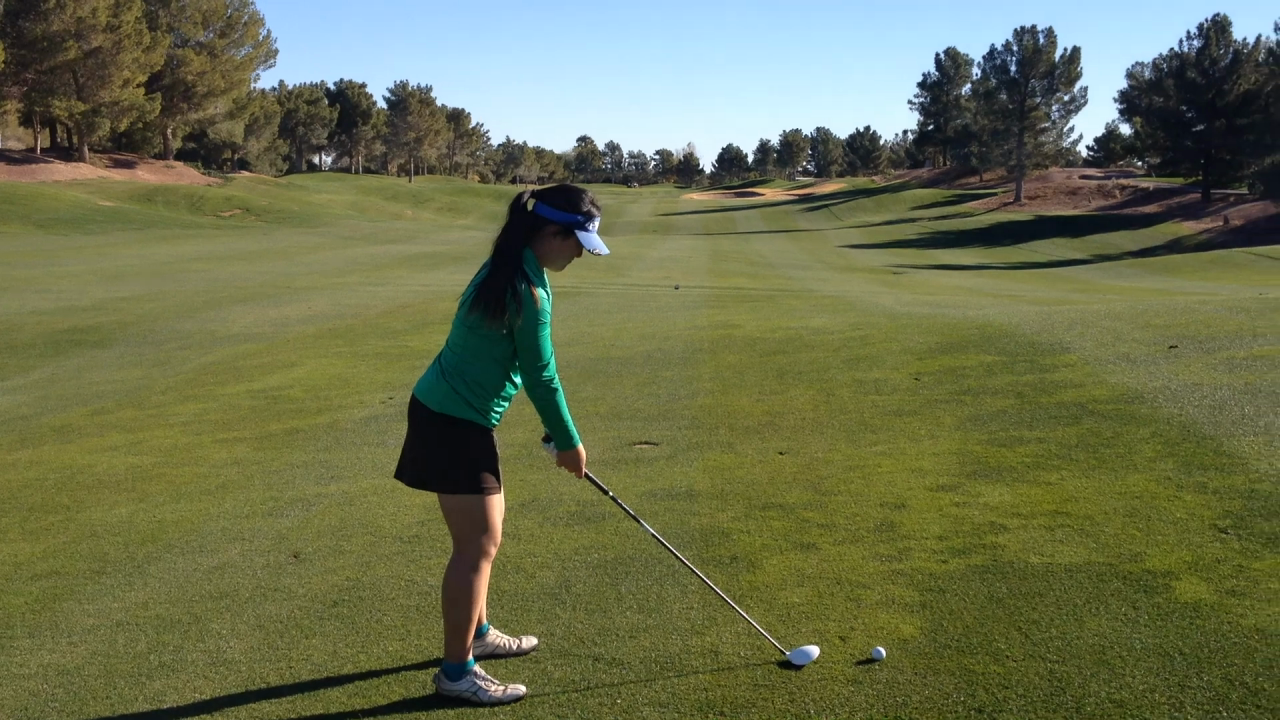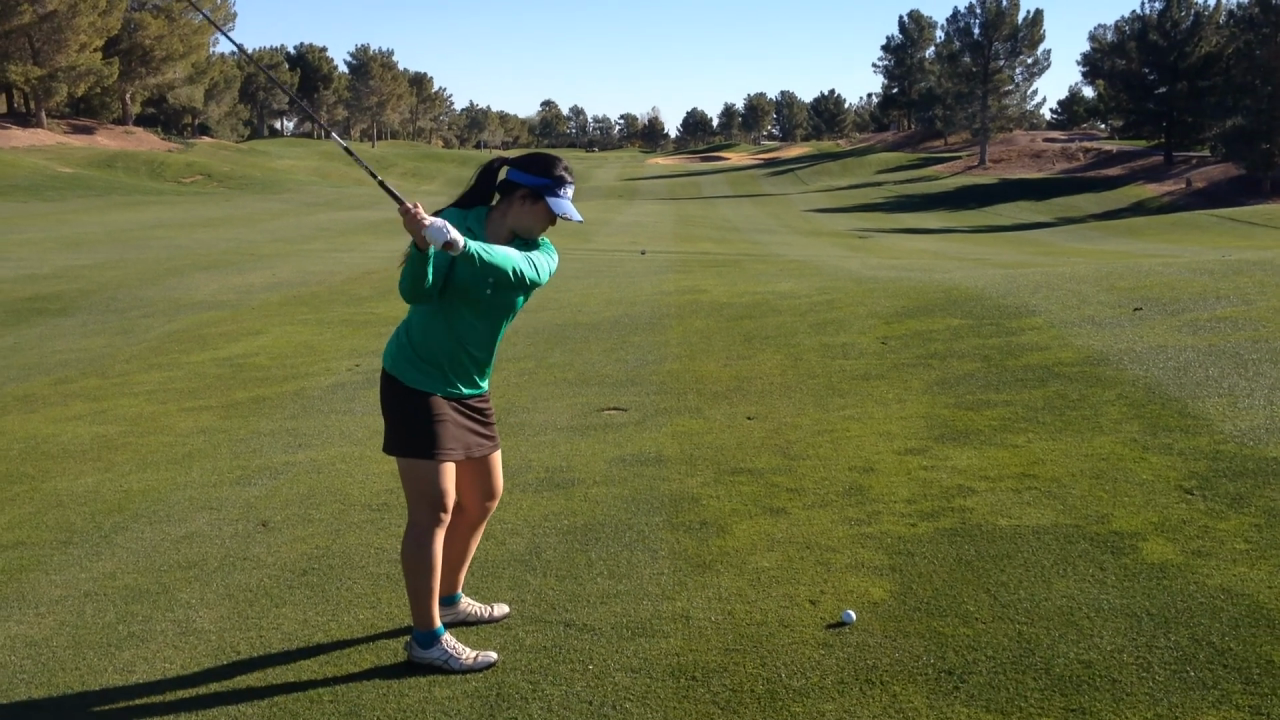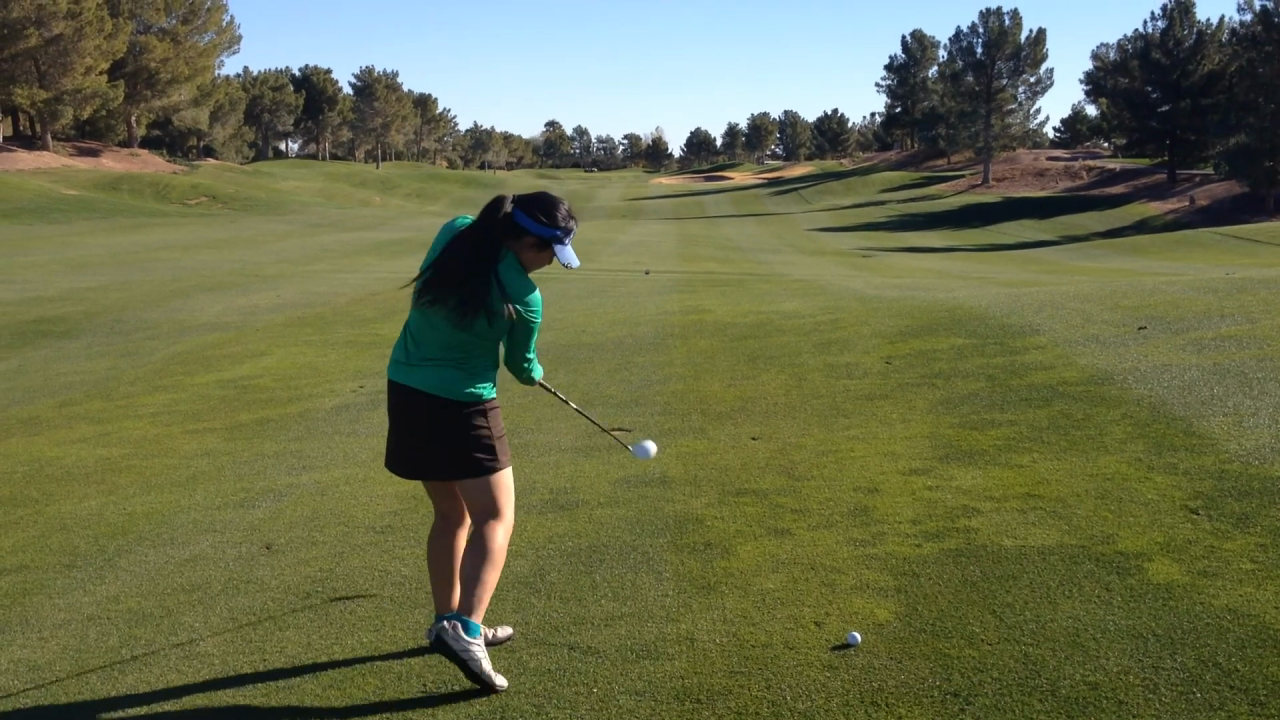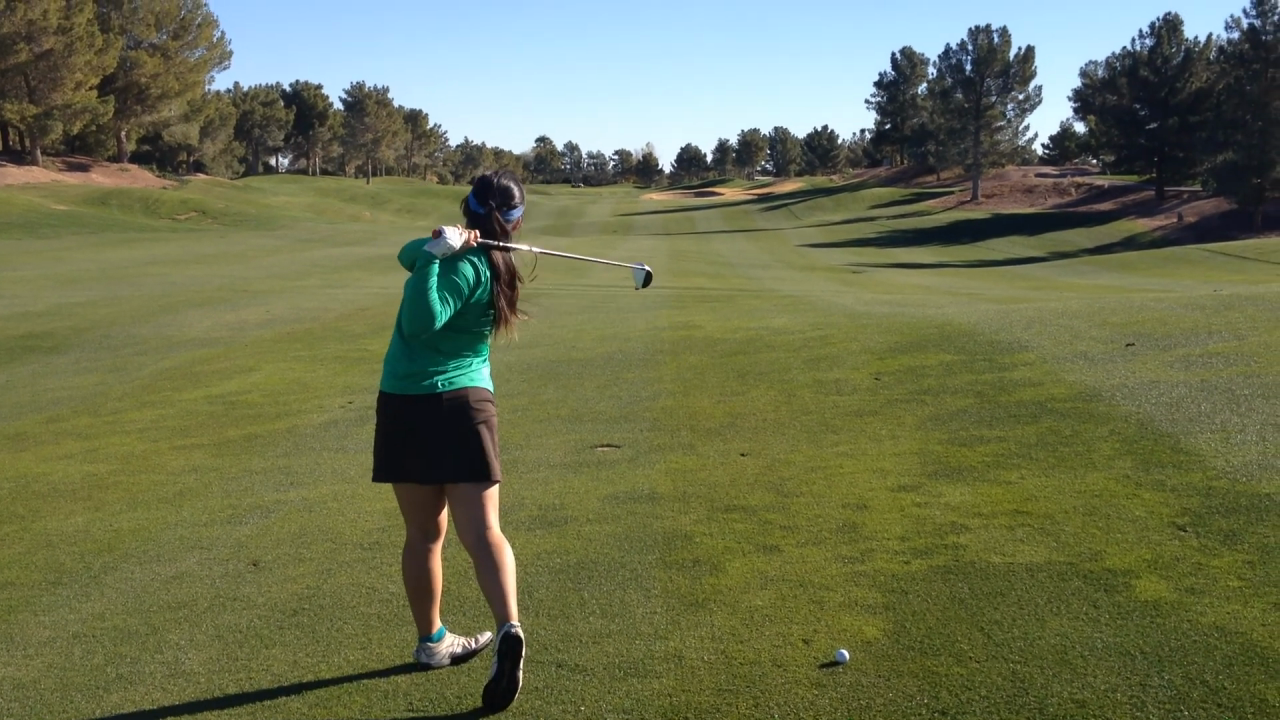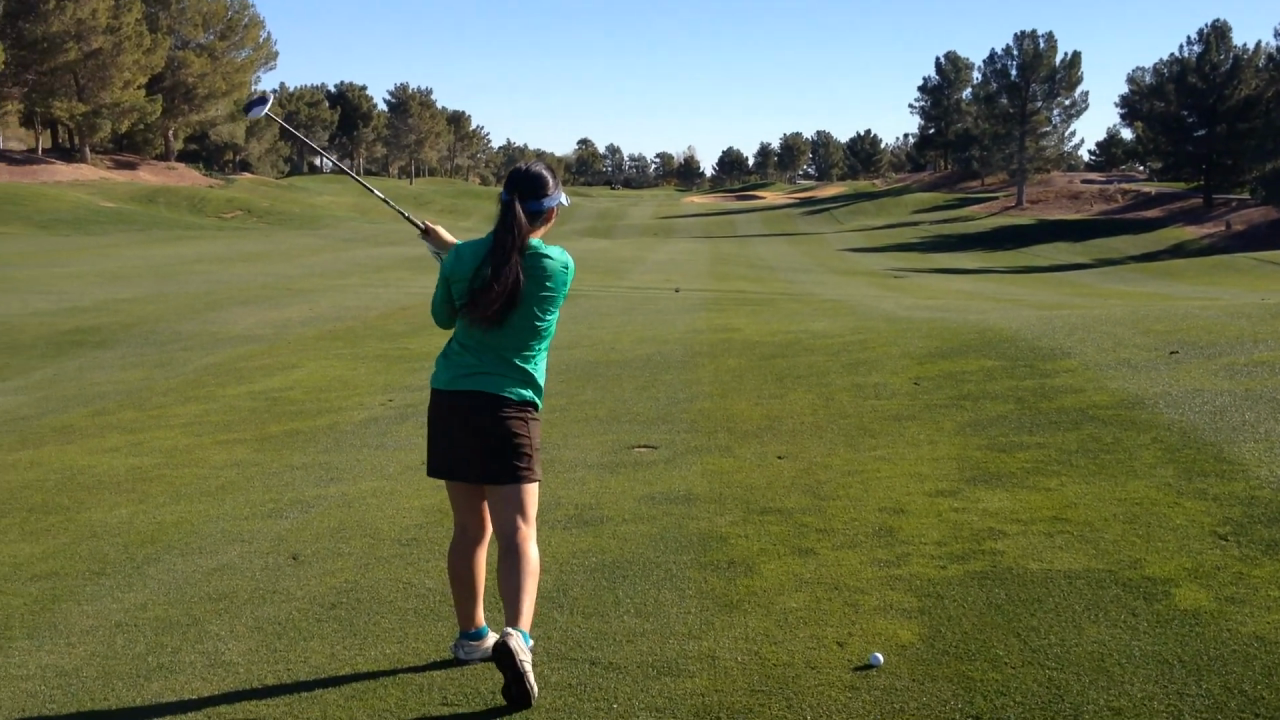
dt=0.7s
person 1, frame 1
left shoulder: (517, 269)
right shoulder: (526, 292)
left elbow: (537, 368)
right elbow: (540, 377)
left wrist: (558, 433)
right wrist: (569, 442)
left hip: (459, 415)
right hip: (454, 423)
left knee: (486, 530)
right knee: (478, 544)
left ankle: (477, 633)
right ankle: (456, 670)
person 1, frame 2
left shoulder: (542, 256)
right shoulder: (450, 222)
left elbow: (509, 265)
right elbow: (415, 293)
left wrist: (456, 243)
right wrist: (421, 243)
left hip: (470, 389)
right hip: (415, 383)
left knee: (483, 497)
right knee: (434, 509)
left ankle: (448, 600)
right ankle: (427, 638)
person 1, frame 3
left shoulder: (459, 234)
right shoulder: (522, 298)
right elbow: (519, 362)
right wrist: (529, 375)
left hip: (408, 393)
right hip: (459, 408)
left knee: (453, 512)
right knee: (495, 520)
left ankle: (449, 623)
right ankle: (464, 633)
person 1, frame 4
left shoulder: (465, 268)
right shoulder: (499, 263)
left elbow: (418, 324)
left wrist: (435, 251)
left hip: (405, 404)
right hip: (466, 404)
left knee: (424, 531)
right knee: (482, 531)
left ankle: (431, 639)
right ankle: (509, 629)
person 1, frame 5
left shoulder: (464, 259)
right shoulder: (560, 265)
left hip: (451, 401)
right hip: (506, 408)
left knee: (471, 527)
right knee: (518, 531)
left ankle: (472, 635)
right ankle: (516, 637)
